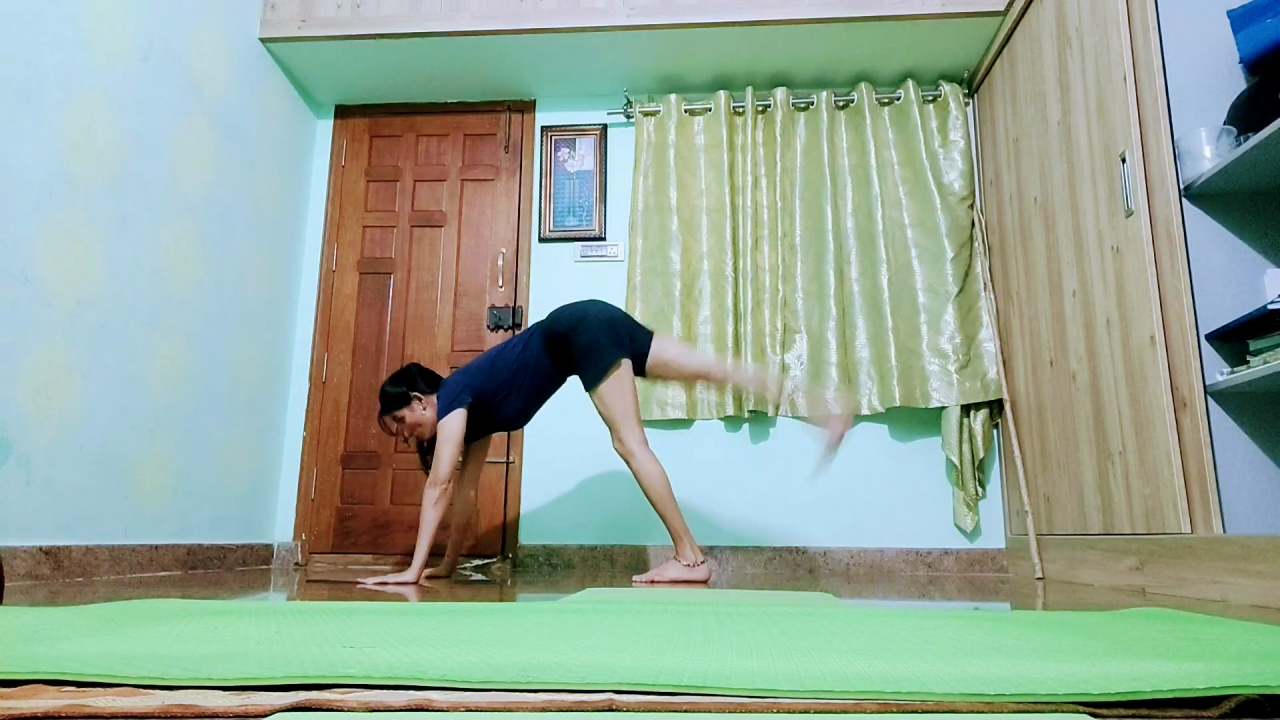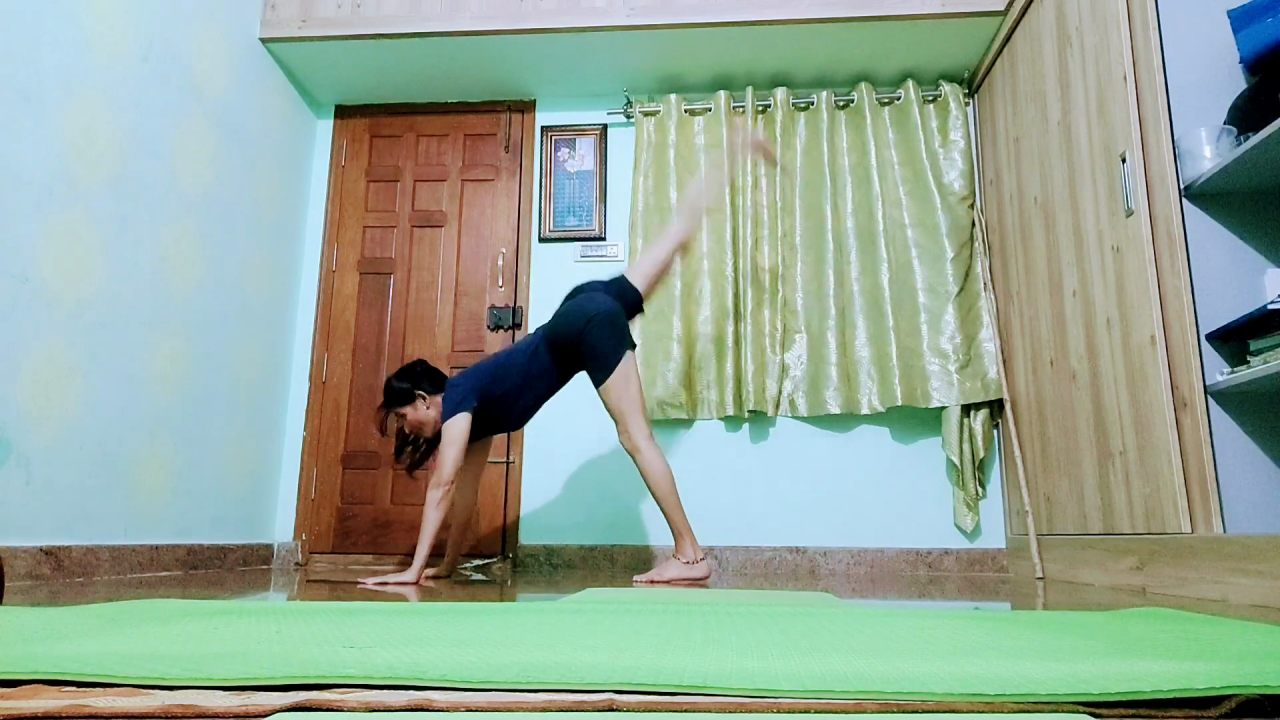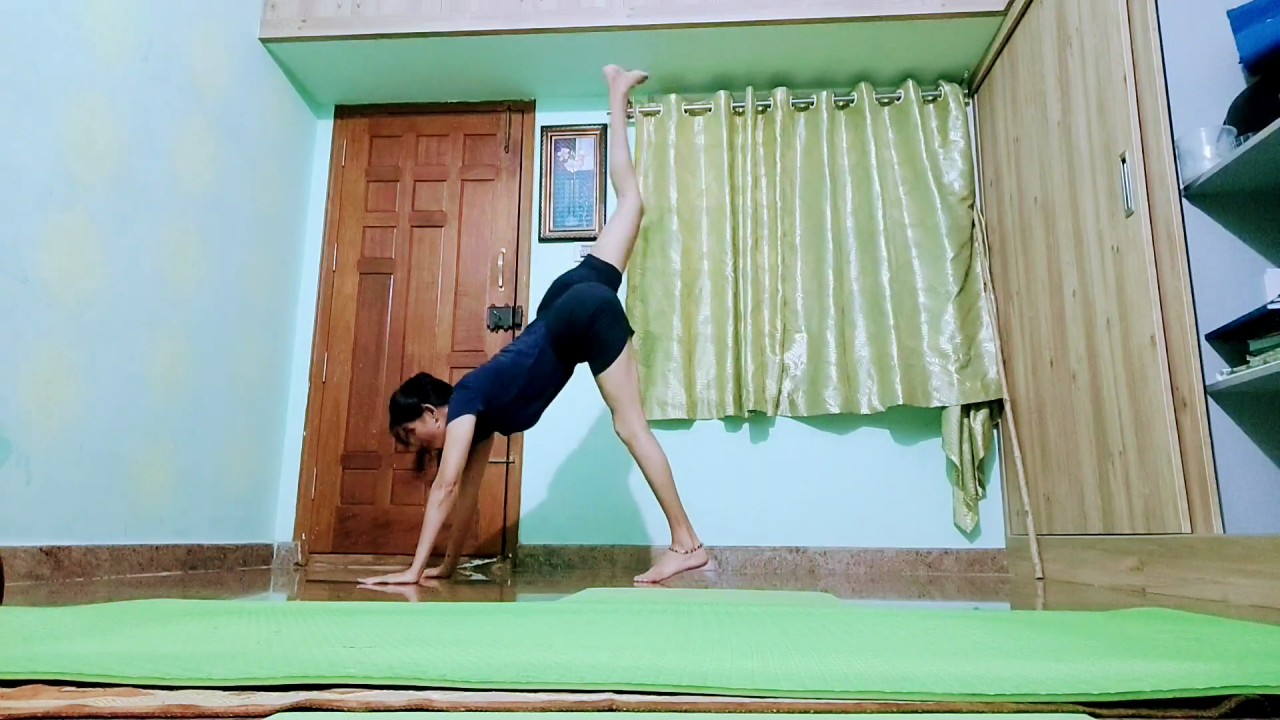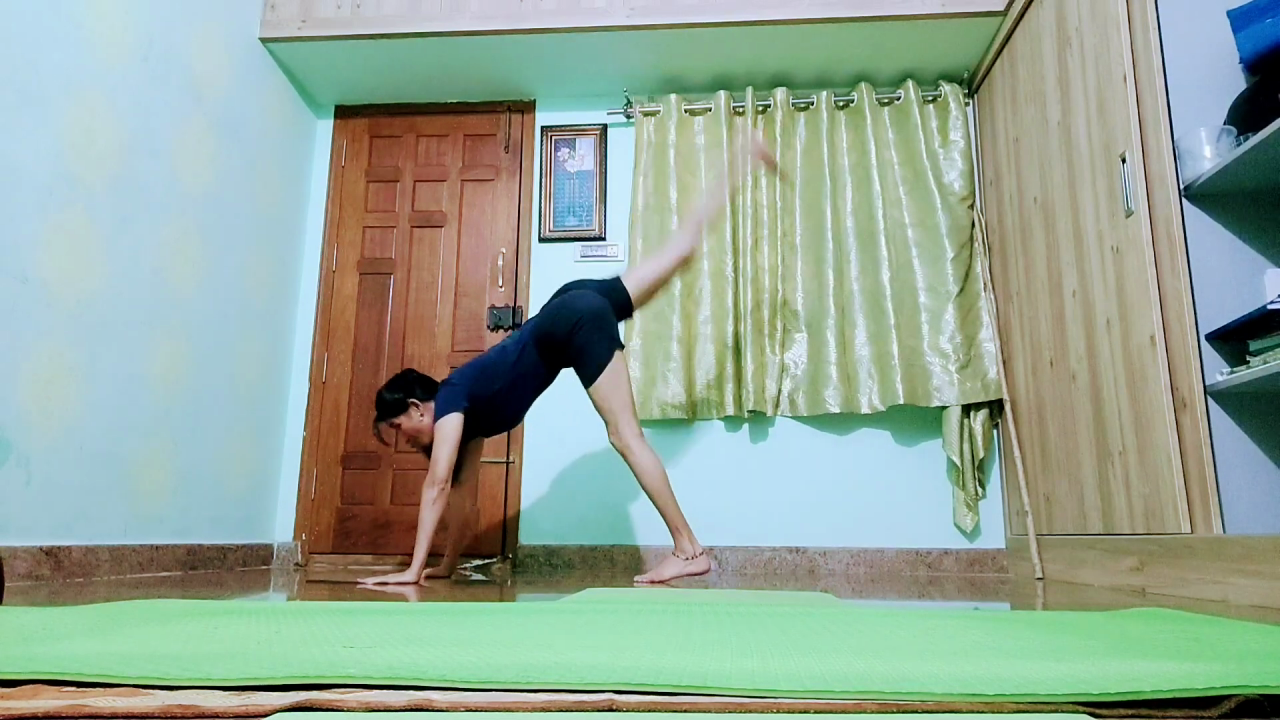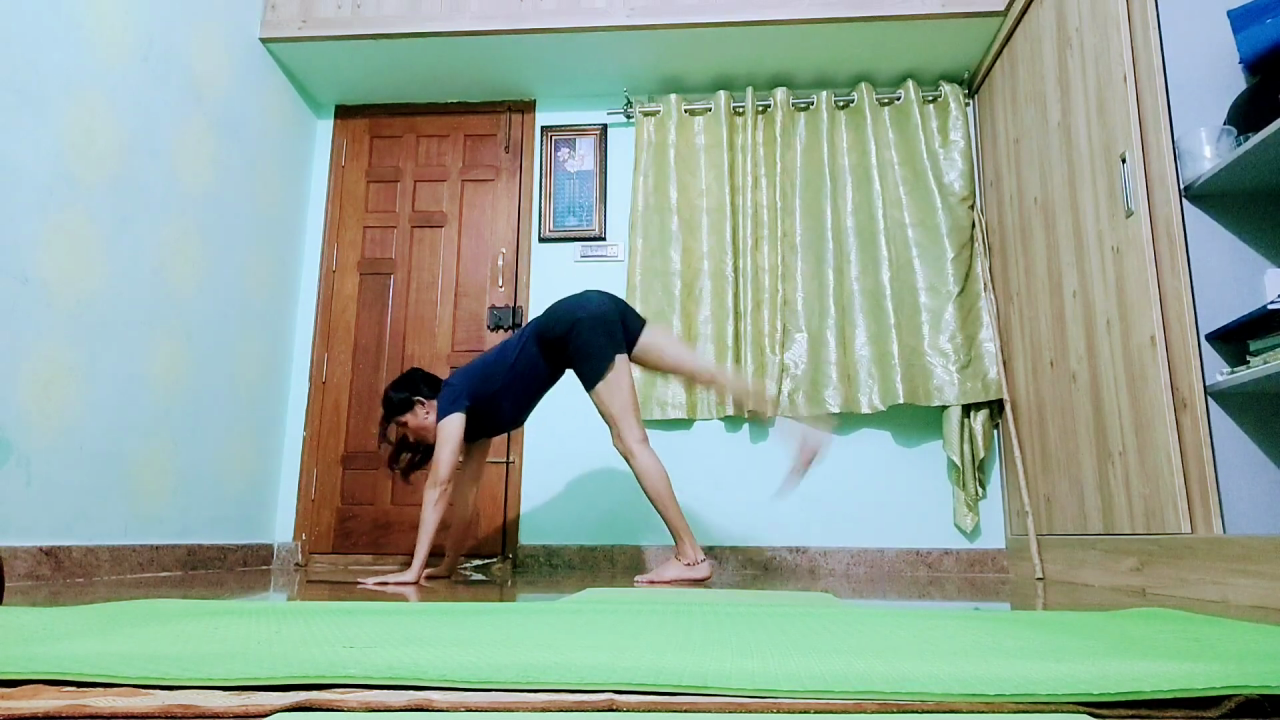
dt=0.2s
person 1, frame 1
left shoulder: (451, 399)
right shoulder: (475, 415)
left elbow: (440, 486)
right elbow: (466, 485)
left wrist: (414, 570)
right wrist: (447, 564)
left hip: (581, 331)
right hip: (590, 328)
left knee: (630, 443)
right knee: (715, 369)
left ankle: (689, 557)
right ankle: (827, 414)
person 1, frame 2
left shoulder: (457, 401)
right shoulder: (472, 418)
left elbow: (442, 486)
right elbow: (467, 488)
left wrist: (415, 569)
right wrist: (448, 565)
left hip: (589, 326)
right hip: (591, 311)
left knee: (636, 440)
right knee: (676, 233)
left ankle: (689, 556)
person 1, frame 3
left shoulder: (464, 405)
right shoulder: (478, 411)
left elbow: (446, 487)
right elbow: (467, 487)
left wrist: (416, 569)
right wrist: (449, 564)
left hip: (586, 315)
right hip: (575, 300)
left knee: (631, 427)
right knee: (630, 201)
left ankle: (685, 544)
person 1, frame 4
left shoulder: (450, 403)
right shoulder: (467, 419)
left elbow: (436, 488)
right elbow: (463, 489)
left wrist: (415, 570)
right wrist: (446, 565)
left hip: (572, 323)
right hip: (577, 309)
left knee: (626, 438)
right knee: (682, 247)
left ankle: (688, 552)
right ankle: (744, 163)
person 1, frame 5
left shoulder: (453, 402)
right shoulder: (479, 408)
left elbow: (440, 486)
right elbow: (468, 485)
left wrist: (414, 570)
right wrist: (449, 563)
left hip: (581, 321)
right hip: (590, 312)
left knee: (630, 441)
right knee: (706, 372)
left ankle: (690, 556)
right ankle: (799, 436)
